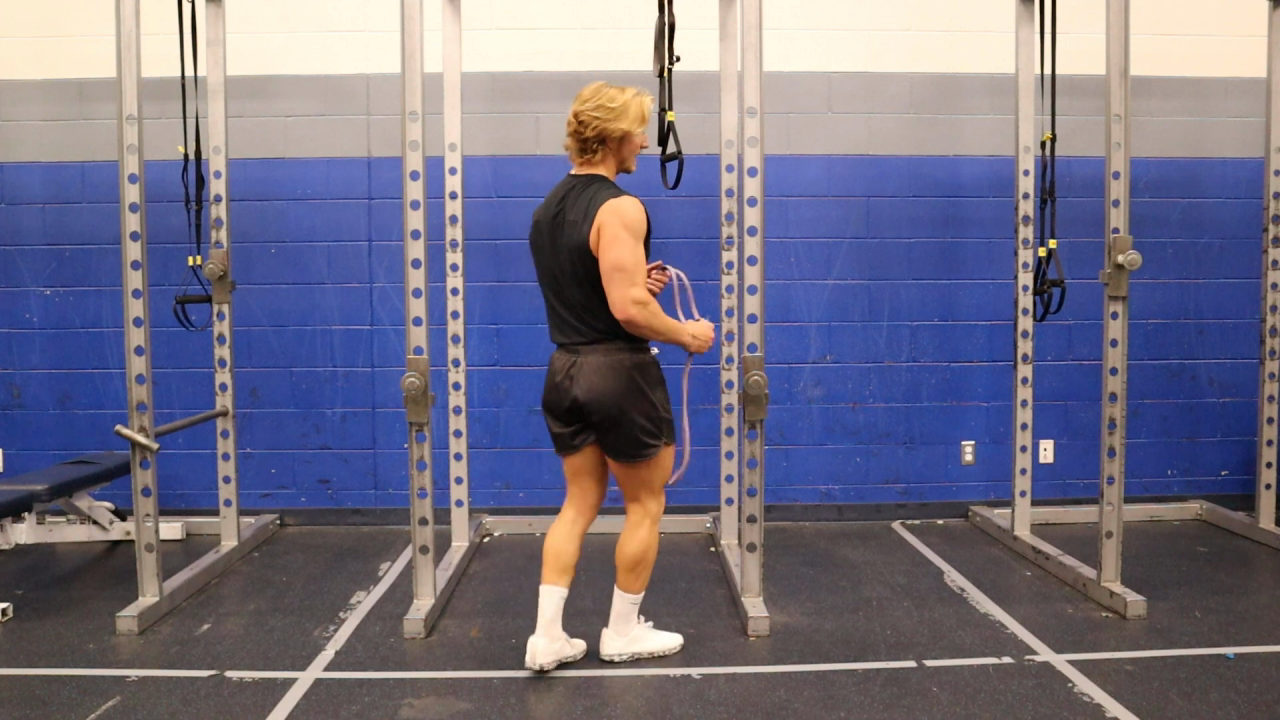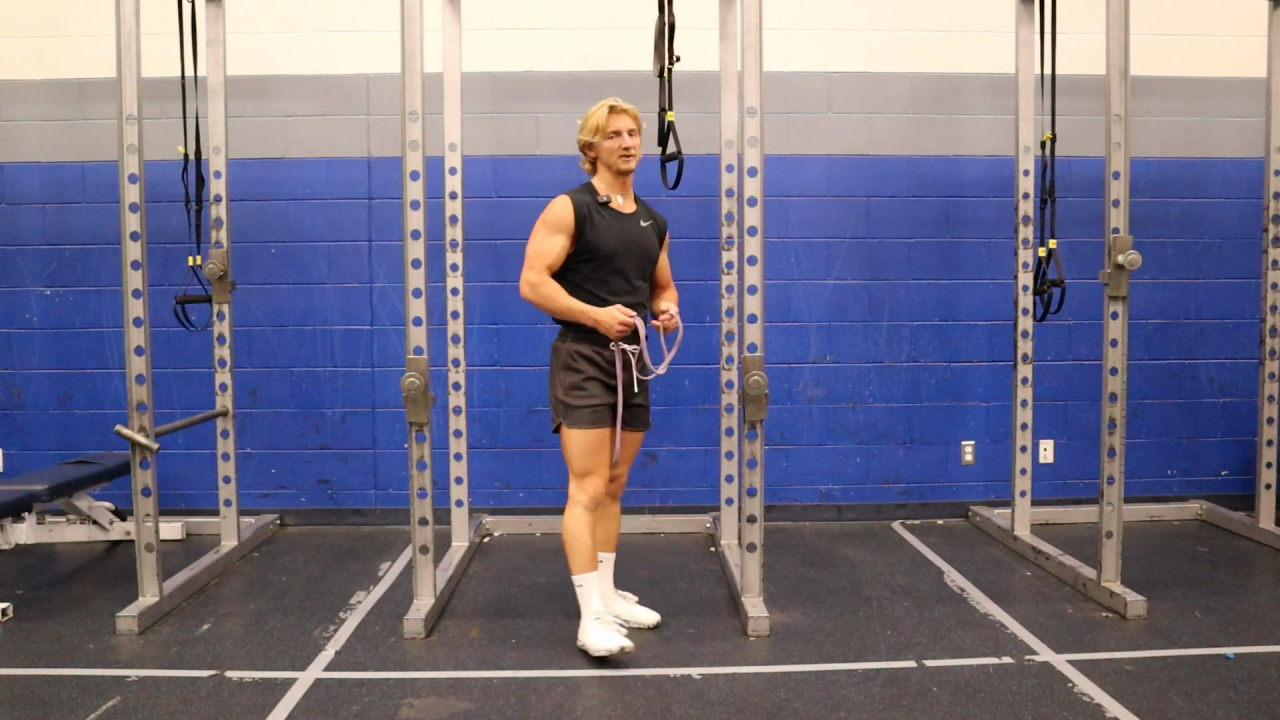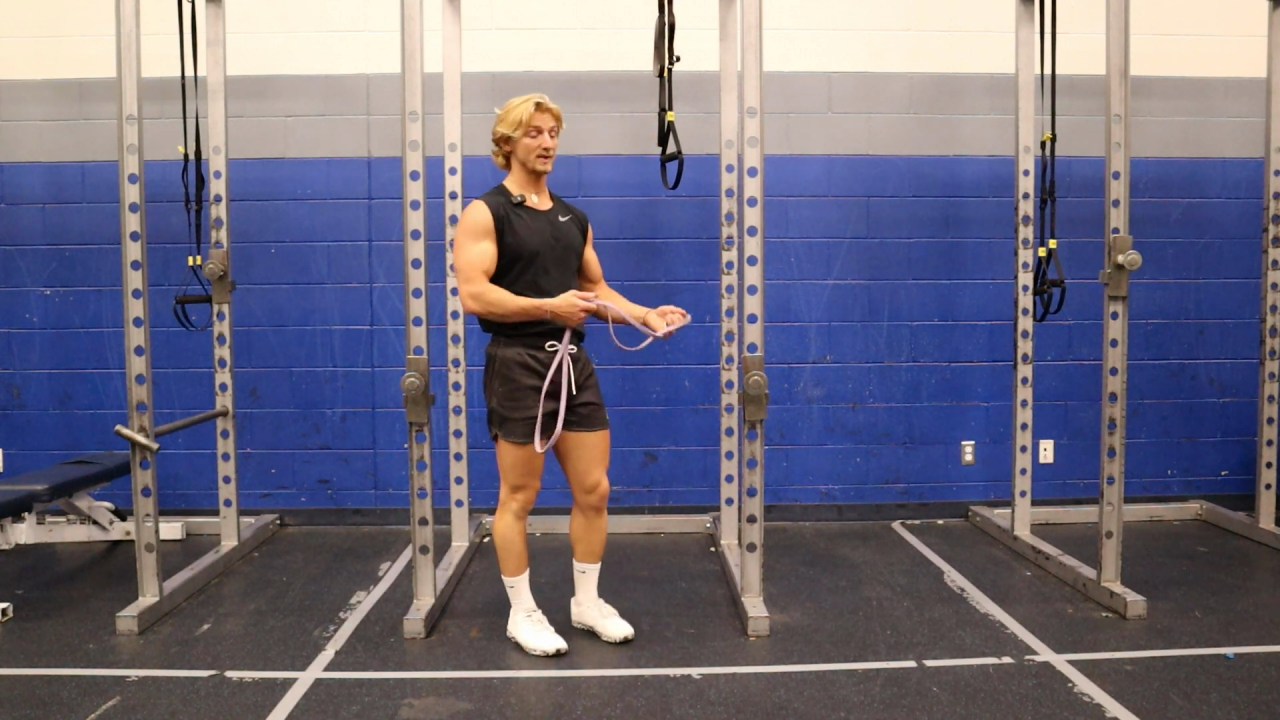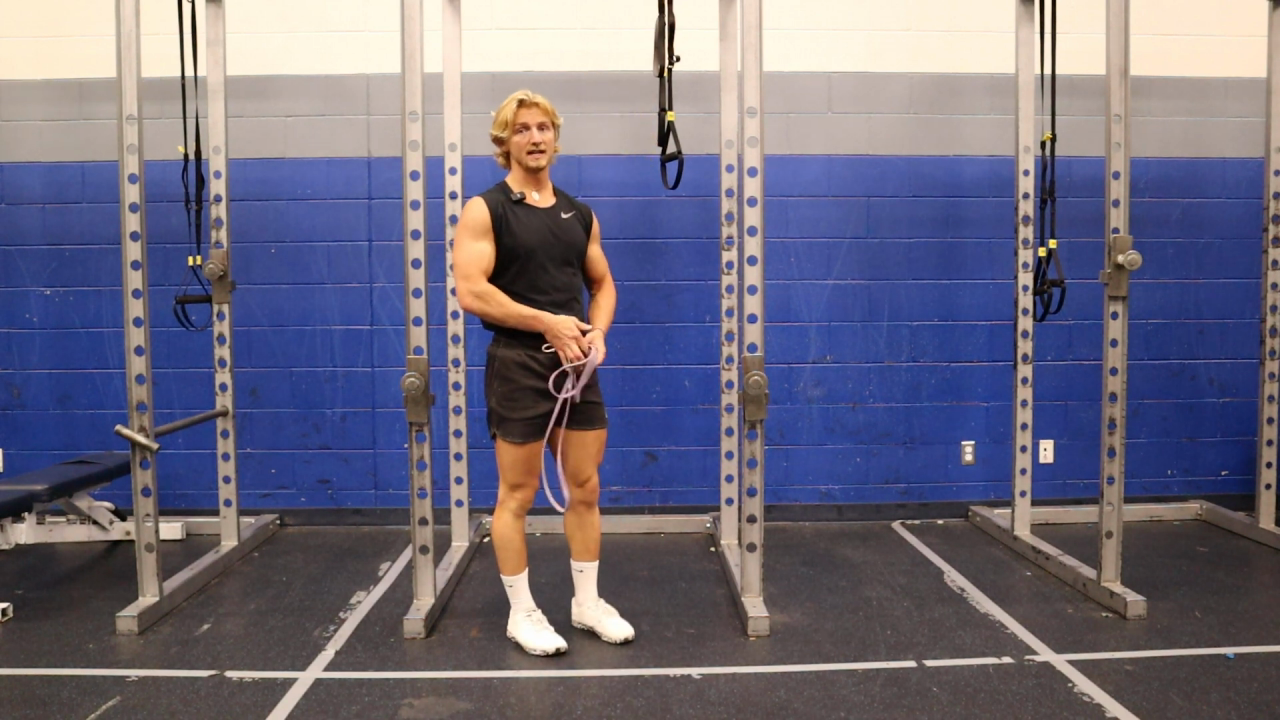
dt=1s
person 1, frame 1
left shoulder: (549, 208)
right shoulder: (618, 208)
right elbow: (628, 309)
right wrist: (687, 336)
left hip: (567, 371)
right hip: (620, 372)
left knee: (580, 504)
right knee: (645, 505)
left ankle: (547, 634)
right ankle: (622, 631)
person 1, frame 2
left shoulder: (654, 221)
right shoulder: (569, 208)
left elbow: (663, 286)
right elbow: (533, 282)
left wrist: (668, 308)
right wrist: (595, 315)
left hip: (631, 361)
right hip: (582, 358)
left knee: (613, 486)
right knee: (587, 490)
left ankle: (603, 591)
right ankle: (593, 616)
person 1, frame 3
left shoulder: (574, 218)
right shoulder: (485, 213)
left elbow: (595, 288)
right elbow: (473, 294)
left wrist: (646, 314)
right wrist: (549, 307)
left hip: (575, 363)
right hip: (518, 365)
left knee: (594, 491)
right knee: (519, 496)
left ankle: (587, 602)
right ankle: (522, 612)
person 1, frame 4
left shoulder: (580, 214)
right shoulder: (485, 210)
left elbow: (602, 283)
right elbow: (471, 292)
left wrist: (596, 329)
right wrist: (546, 322)
left hip: (578, 365)
right hip: (520, 364)
left knee: (585, 489)
right knee: (518, 495)
left ankle: (588, 602)
right ankle: (522, 612)
